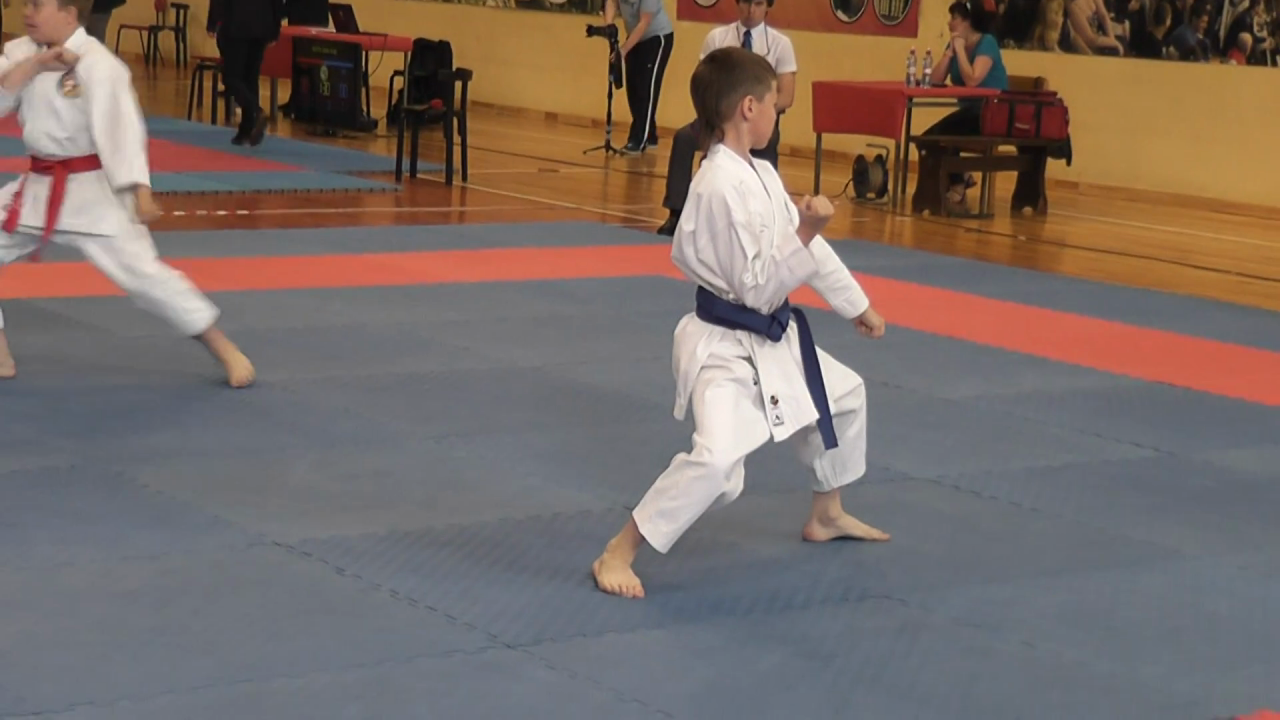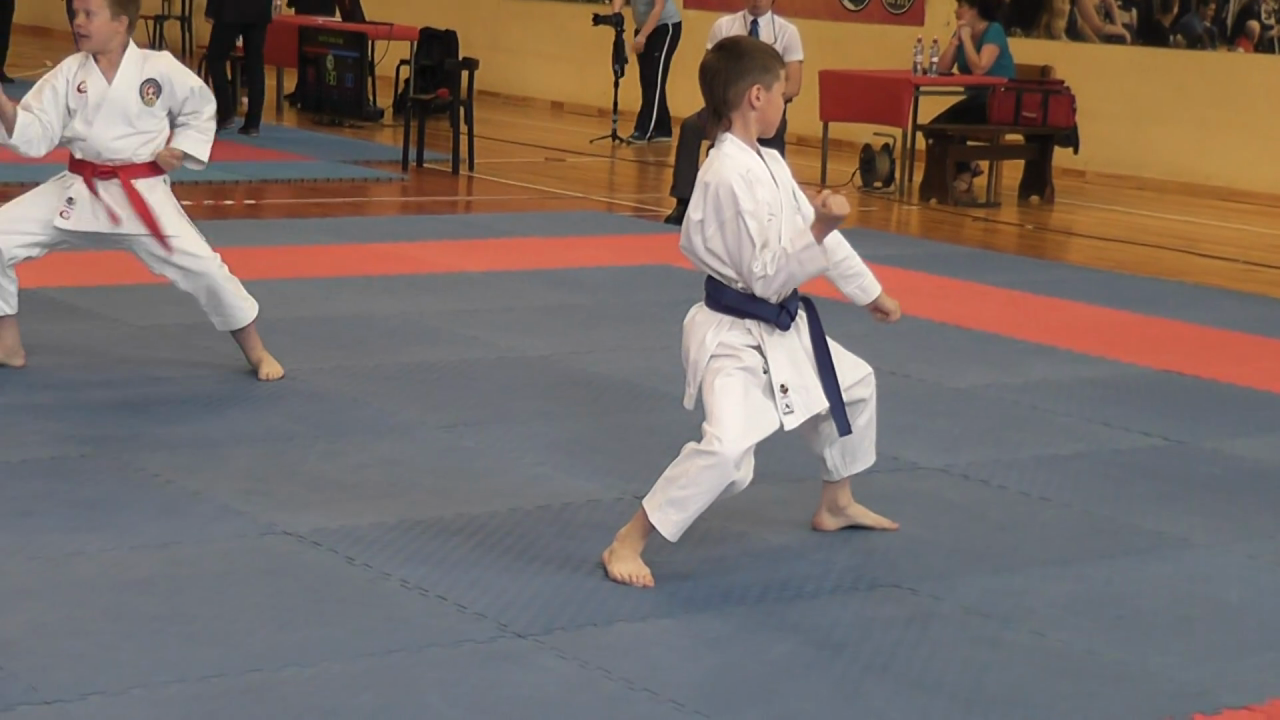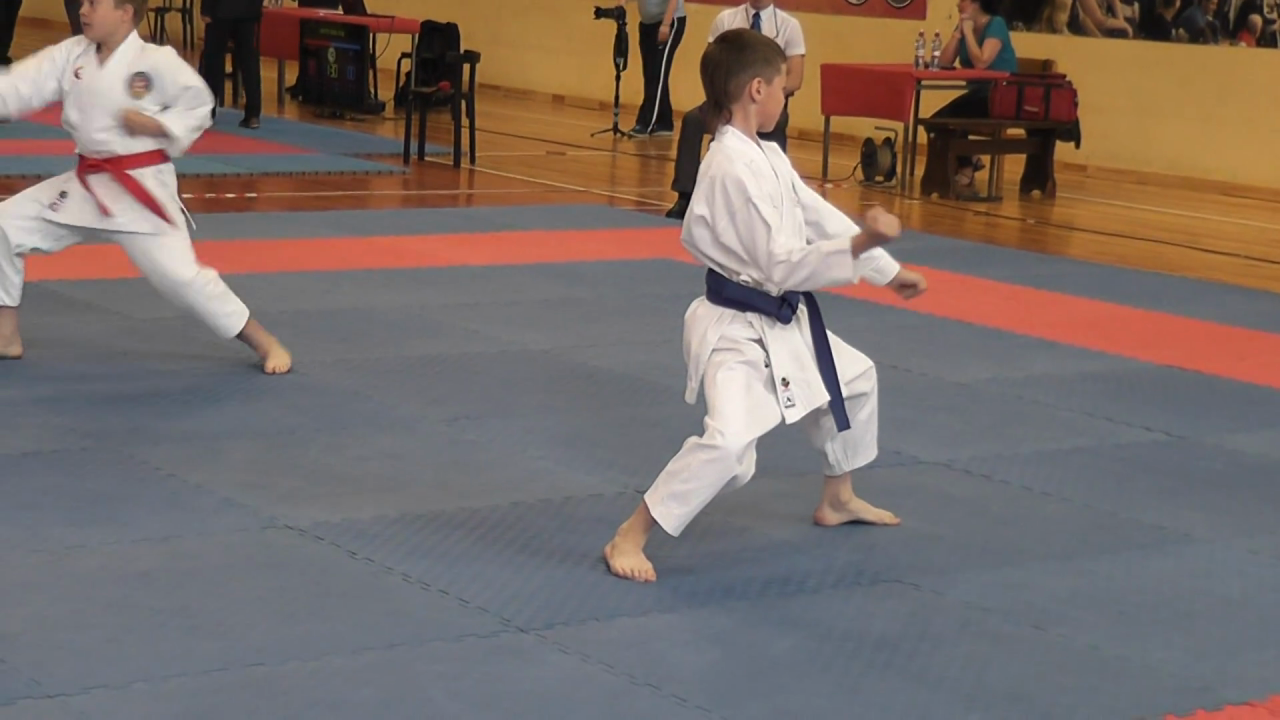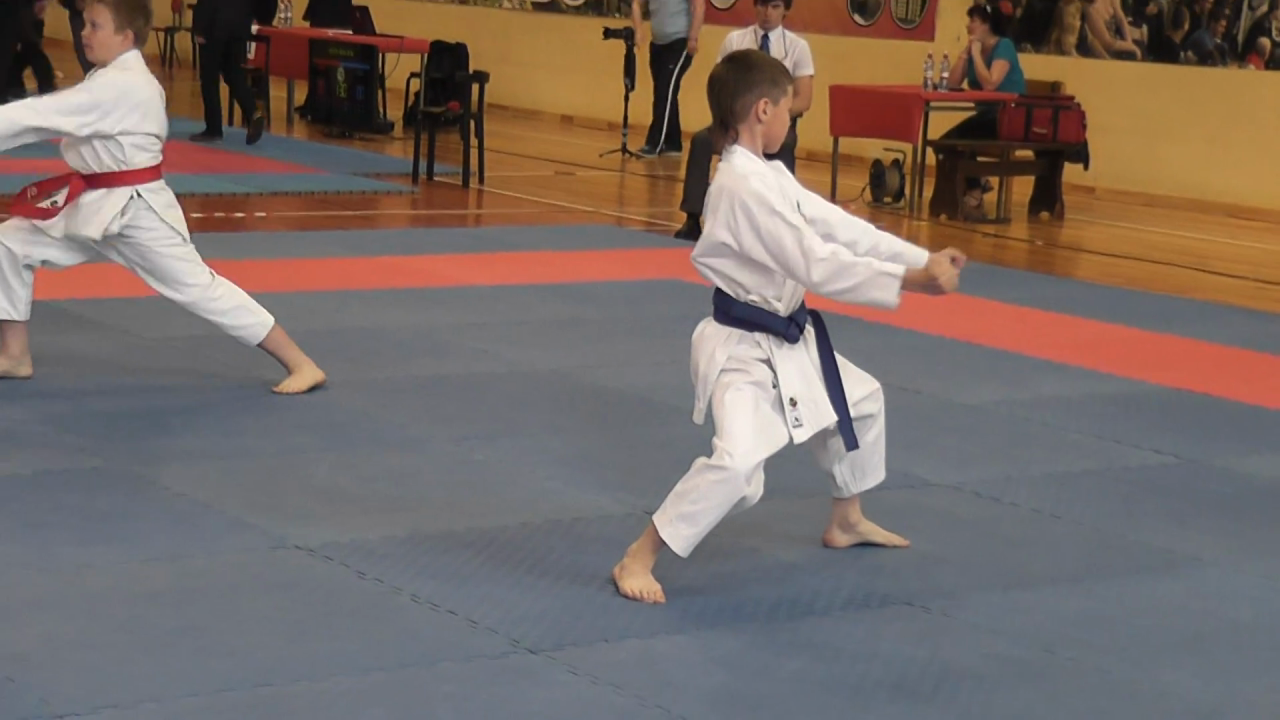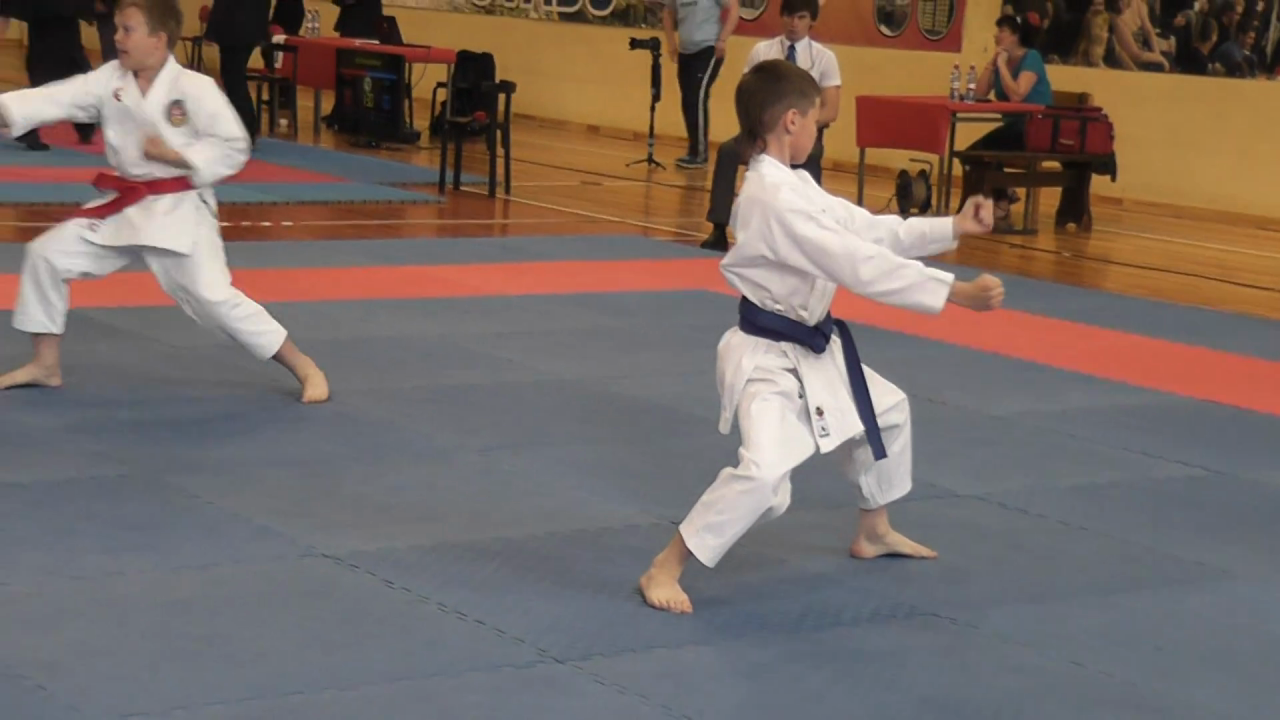
dt=0.2s
person 1, frame 1
left shoulder: (761, 174)
right shoulder: (721, 187)
left elbow: (813, 251)
right elbow: (758, 288)
left wrist: (858, 304)
right wrist: (804, 233)
left hip: (771, 336)
right hip: (726, 344)
left knee: (844, 394)
right knee: (717, 460)
left ankle: (826, 514)
right ankle: (618, 553)
person 1, frame 2
left shoulder: (769, 162)
right shoulder: (728, 176)
left elbow: (822, 235)
right elbow: (767, 277)
left wrist: (871, 291)
right wrist: (818, 230)
left hip: (781, 325)
right hip: (735, 333)
left knee: (855, 383)
right knee: (727, 449)
left ankle: (835, 503)
right ankle: (627, 542)
person 1, frame 3
left shoulder: (768, 155)
right shoulder: (732, 168)
left elbow: (822, 219)
right elbow: (785, 266)
left wrist: (890, 271)
right wrist: (863, 242)
left hip: (783, 319)
right hip: (737, 326)
left knee: (856, 377)
right knee: (729, 442)
left ankle: (838, 498)
right ankle: (629, 537)
person 1, frame 4
left shoulder: (772, 174)
right shoulder: (744, 187)
left elbow: (841, 229)
right elbow: (820, 266)
left wrist: (922, 258)
right wrist: (911, 277)
left hip: (788, 338)
right hip: (744, 345)
left knee: (863, 399)
right knee: (737, 463)
left ankle: (846, 520)
right ankle: (639, 558)
person 1, frame 5
left shoulder: (795, 183)
right shoulder: (773, 197)
left elbow: (873, 231)
right elbow: (861, 265)
left wrist: (954, 227)
right wrist: (960, 292)
left hip: (813, 347)
right hip: (769, 356)
left knee: (887, 410)
right knee: (764, 473)
left ankle: (874, 531)
right ankle: (665, 568)
person 2, frame 1
left shoulder: (97, 61)
left elbow: (119, 125)
left wrist: (139, 188)
right wrist: (34, 64)
left hip: (95, 186)
right hip: (41, 186)
left knee: (140, 271)
left ankle: (225, 351)
person 2, frame 2
left shoulder: (160, 68)
right shoulder: (68, 75)
left elbow: (202, 110)
left wrist: (179, 151)
left hip: (141, 193)
right hip: (79, 190)
left knee: (201, 266)
left ankle: (256, 351)
person 2, frame 3
left shoulder: (158, 61)
right shoulder: (70, 54)
left elbow: (197, 107)
left wrist: (157, 126)
left hip: (141, 188)
right hip: (86, 183)
left knee: (179, 276)
left ankle: (266, 345)
person 2, frame 4
left shoulder: (126, 86)
right shoulder: (107, 75)
left elbow: (53, 115)
right elbow: (60, 115)
left hip: (134, 206)
right hip: (90, 201)
left knee: (197, 287)
left ankle: (300, 363)
person 2, frame 5
left shoulder: (195, 89)
right shoulder: (111, 79)
left elbow: (233, 149)
right elbow: (58, 97)
left wrist: (179, 156)
left hip: (177, 209)
right hip: (125, 206)
left knee: (211, 296)
right knee: (46, 255)
left ankle: (306, 370)
right ankle: (46, 365)
person 3, frame 1
left shoulder: (780, 44)
right shoulder: (717, 37)
left elbow: (785, 98)
left knee: (765, 143)
right knee: (683, 139)
right ankle: (675, 214)
person 3, frame 2
left shoulder: (787, 32)
right shoulder: (724, 25)
left elbow: (792, 86)
left knee: (773, 131)
right knee: (690, 126)
right ankle: (683, 203)
person 3, frame 3
left shoulder: (789, 25)
right shoulder: (726, 19)
left elbow: (794, 80)
left knee: (774, 124)
right knee: (692, 120)
right ankle: (684, 198)
person 3, frame 4
left shoulder: (798, 47)
right shoulder: (735, 40)
left elbow: (803, 100)
left knee: (783, 145)
right knee: (701, 140)
right ankle: (693, 218)
person 3, frame 5
left shoulder: (824, 58)
right shoulder: (761, 51)
left elbow: (829, 112)
left knee: (809, 157)
right knee: (727, 151)
right ankle: (719, 230)
person 4, frame 1
left shoulder: (987, 42)
right shoulder: (955, 43)
left elbow: (973, 80)
right elbow: (936, 79)
left wrist: (960, 48)
right wrist: (950, 50)
right hip: (969, 110)
left knee: (938, 138)
right knee: (930, 138)
left ankle: (955, 184)
right ankle: (957, 182)
person 4, frame 2
left shoulder: (994, 31)
right shoulder: (962, 32)
left elbow: (979, 68)
right elbow: (942, 68)
left wrist: (966, 37)
right wrist: (957, 38)
right hip: (976, 99)
left knee: (946, 125)
right knee: (937, 127)
left ankle: (963, 174)
right ankle: (965, 169)
person 4, frame 3
left shoulder: (996, 25)
right shoulder: (964, 26)
left elbow: (981, 62)
right elbow: (944, 62)
left wrist: (968, 32)
right wrist: (958, 32)
right hip: (978, 93)
left knee: (948, 120)
right knee: (938, 121)
left ankle: (965, 168)
right ankle: (966, 165)
person 4, frame 4
left shoulder: (1004, 46)
right shoulder: (973, 47)
left elbow: (989, 83)
right elbow: (953, 84)
left wrist: (976, 53)
right wrist: (965, 53)
right hip: (986, 114)
left knee: (957, 141)
right knee: (946, 142)
left ankle: (973, 191)
right ankle: (974, 186)
person 4, frame 5
left shoulder: (1031, 58)
right shoulder: (1001, 58)
left elbow: (1016, 94)
right elbow: (979, 94)
left wrist: (1001, 65)
right wrist: (991, 64)
right hip: (1012, 125)
left knee: (983, 152)
right knee: (974, 153)
left ankle: (1000, 201)
right ankle: (1001, 197)
